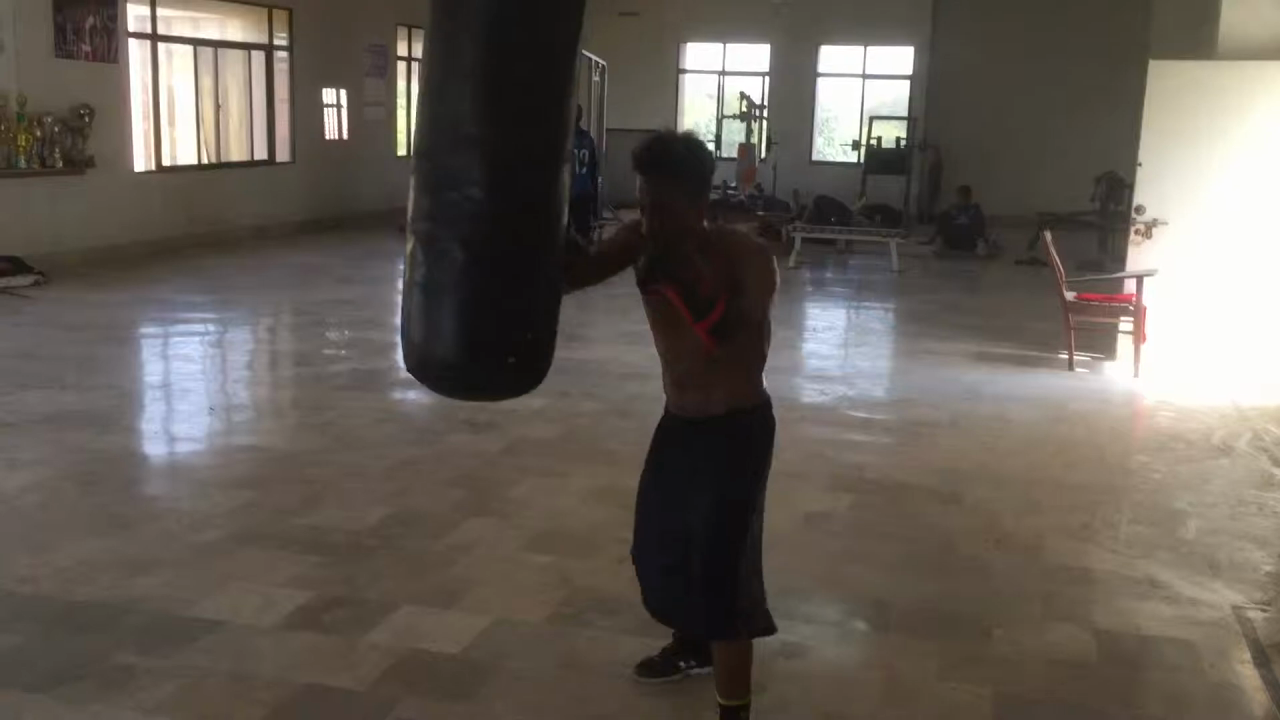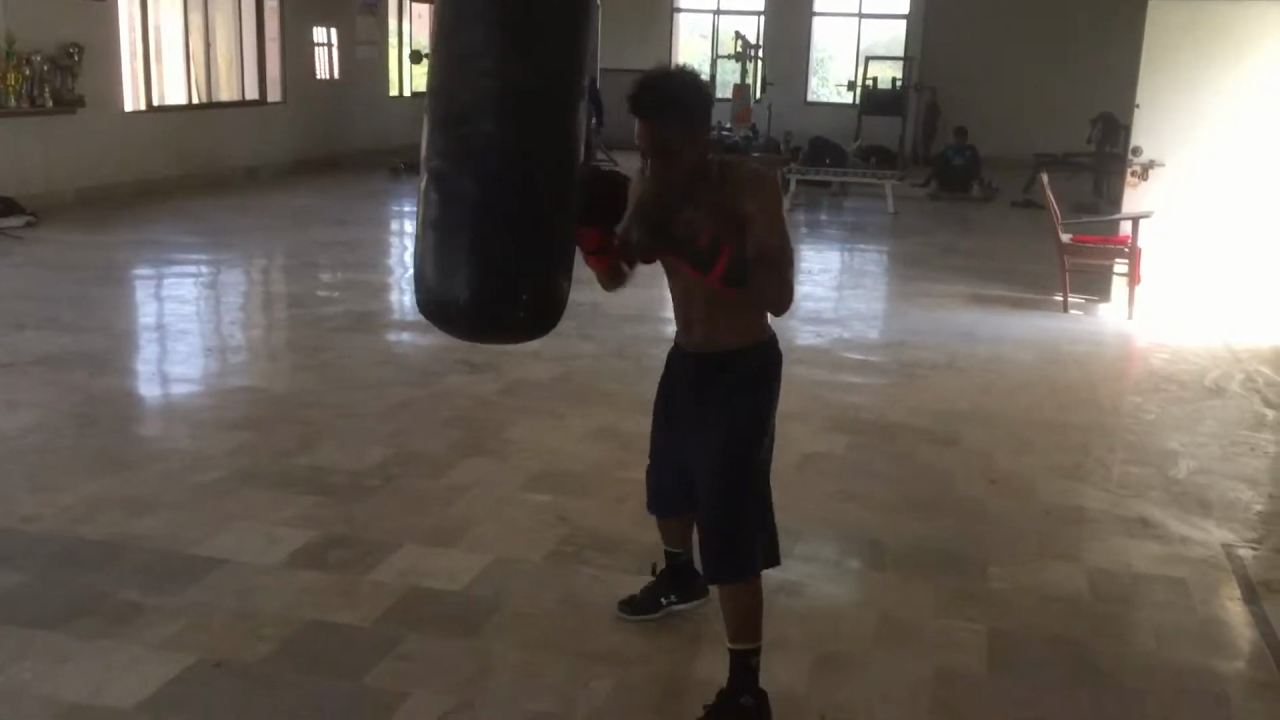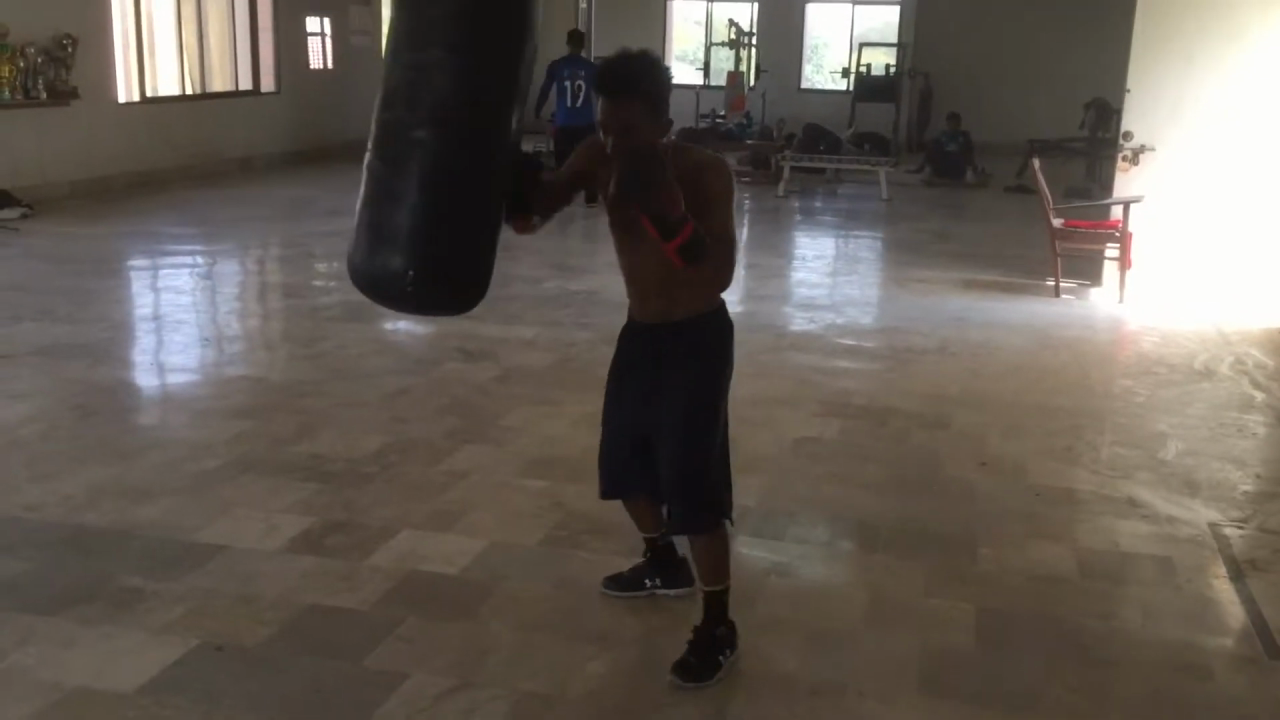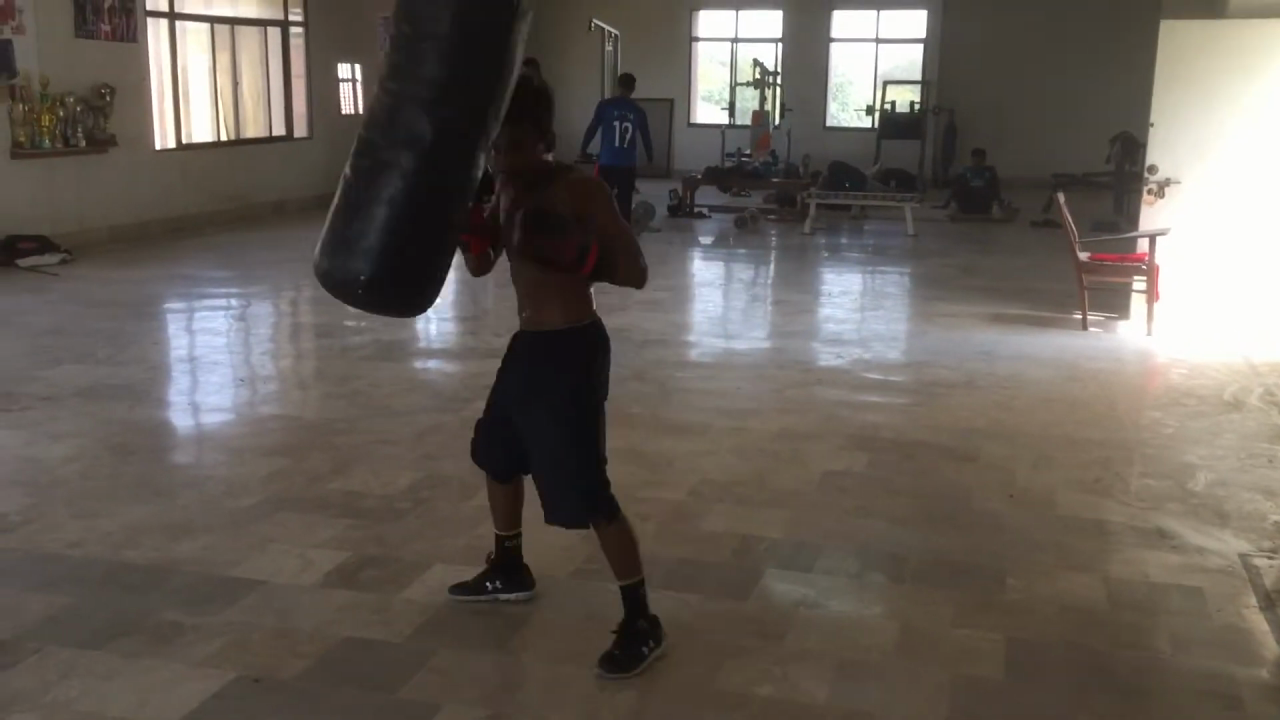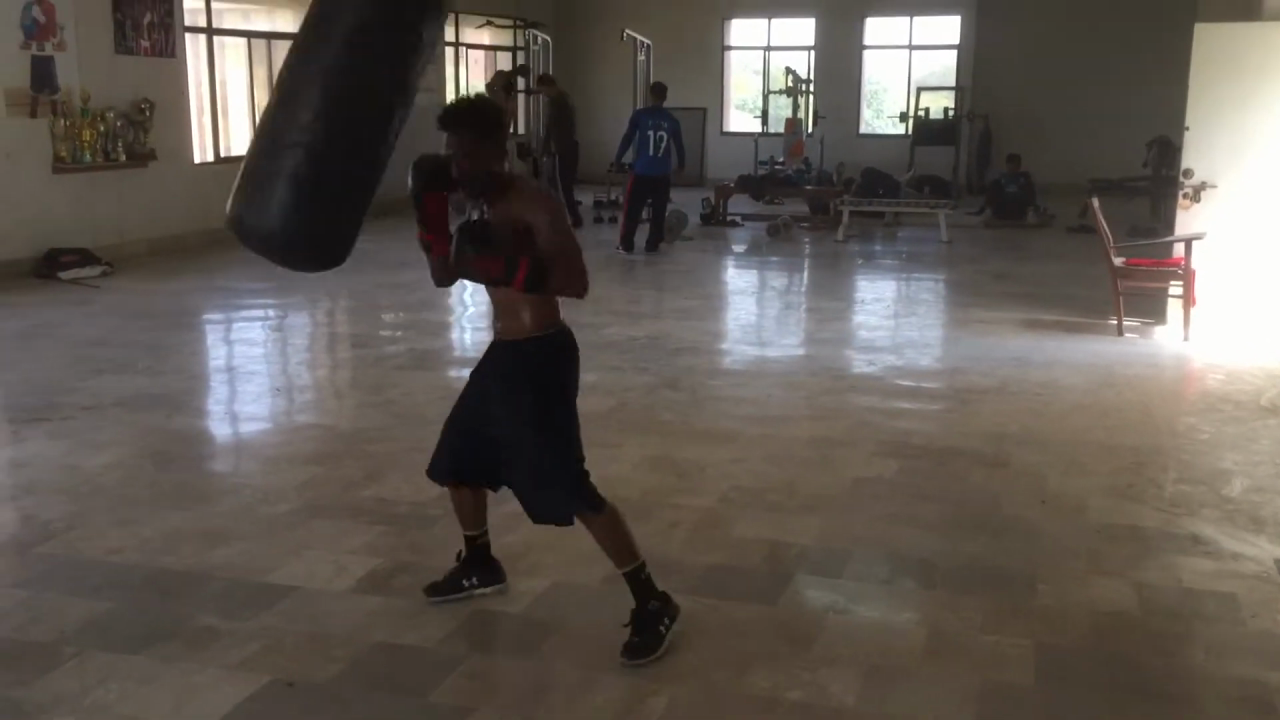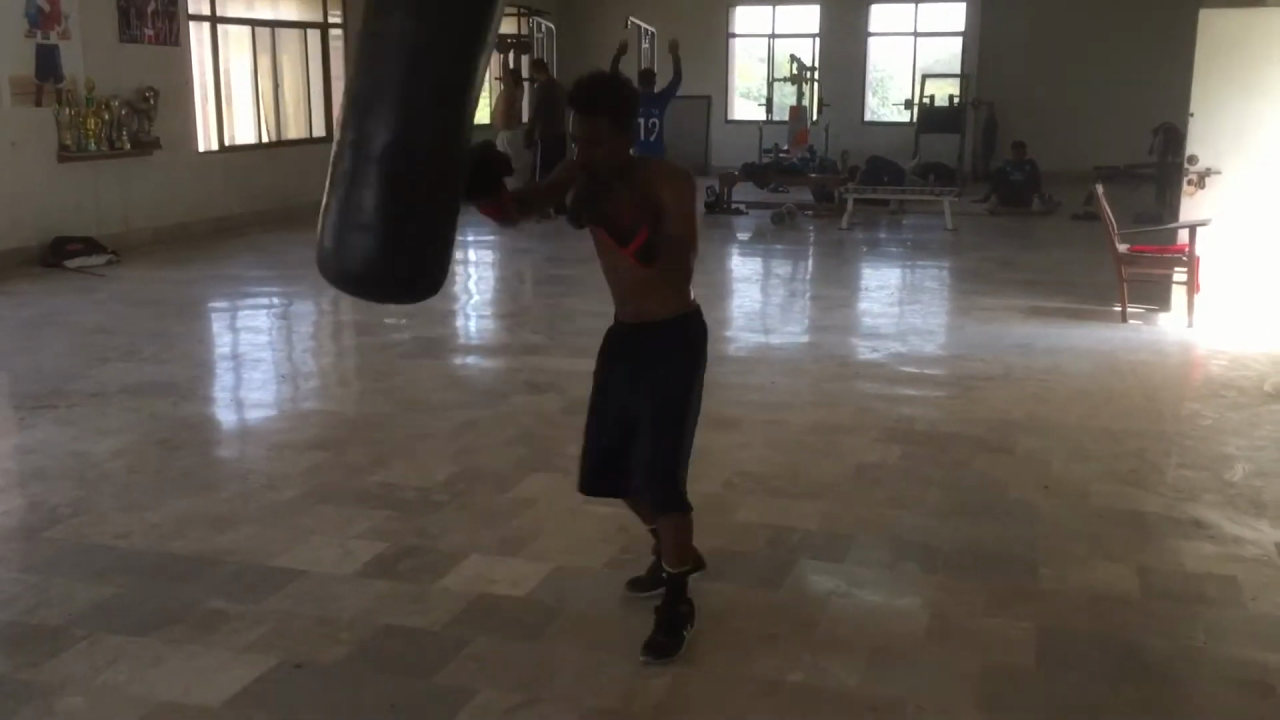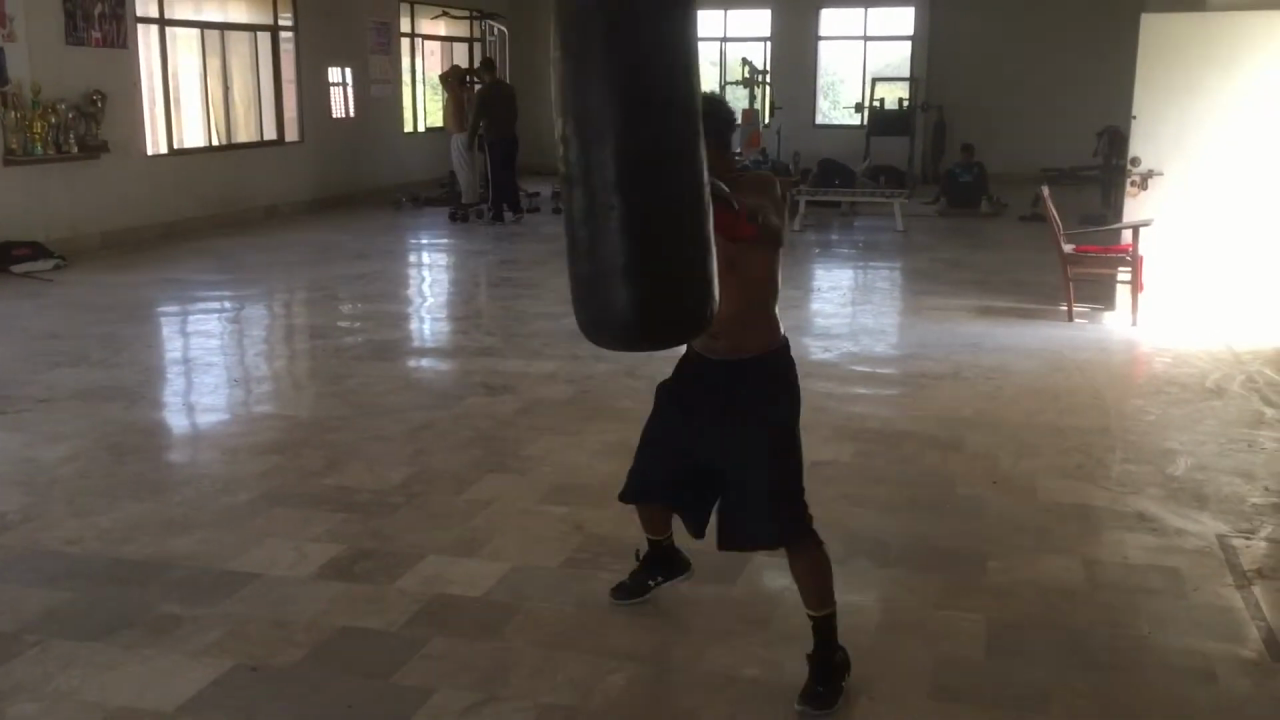
dt=0.7s
person 1, frame 1
left shoulder: (746, 257)
right shoulder: (641, 240)
left elbow: (751, 360)
right elbow: (570, 275)
left wrist: (696, 289)
left hip: (736, 433)
right hip: (677, 425)
left knee: (720, 586)
right knee: (657, 555)
right ankle: (692, 644)
person 1, frame 2
left shoulder: (752, 188)
right shoulder: (650, 184)
left elbow: (778, 297)
right elbow: (612, 279)
left wrist: (701, 244)
right wrist: (595, 238)
left hip: (745, 370)
right hip: (685, 360)
left knee: (730, 530)
right knee: (667, 481)
right ankle: (679, 577)
person 1, frame 3
left shoulder: (706, 172)
right shoulder: (599, 157)
left elbow: (720, 277)
right elbow: (530, 219)
left wrist: (670, 212)
right wrist: (524, 197)
left hip: (698, 340)
right hip: (640, 333)
left knee: (694, 486)
right knee: (625, 465)
left ankle: (717, 628)
right ankle: (664, 563)
person 1, frame 4
left shoulder: (581, 190)
right shoulder: (506, 183)
left elbow: (636, 275)
right elbow: (478, 264)
left wrist: (571, 252)
right wrist: (473, 224)
left hip: (576, 349)
right hip: (528, 343)
left knee: (585, 493)
right knee: (497, 455)
left ankle: (640, 623)
right ankle: (508, 570)
person 1, frame 5
left shoulder: (535, 203)
right shoulder: (478, 204)
left elbow: (578, 283)
right elbow: (443, 277)
left wrist: (511, 271)
right wrist: (430, 214)
left hip: (541, 356)
right hip: (504, 353)
left knee: (570, 489)
right knee: (456, 461)
left ankle: (652, 604)
right ankle: (479, 564)
person 1, frame 6
left shoulder: (672, 183)
right shoulder: (583, 175)
left elbow: (678, 274)
right elbow: (511, 210)
left wrist: (623, 225)
right wrist: (477, 182)
left hip: (674, 339)
right hip: (624, 337)
left knee: (659, 478)
right knee: (607, 464)
left ankle: (677, 599)
right ankle: (676, 559)
person 1, frame 7
left shoulder: (758, 190)
left elbow: (766, 225)
left wrist: (709, 193)
left hip: (761, 375)
right hip: (698, 367)
left knee: (784, 516)
right knee: (650, 478)
left ankle: (828, 652)
right ankle: (661, 558)
